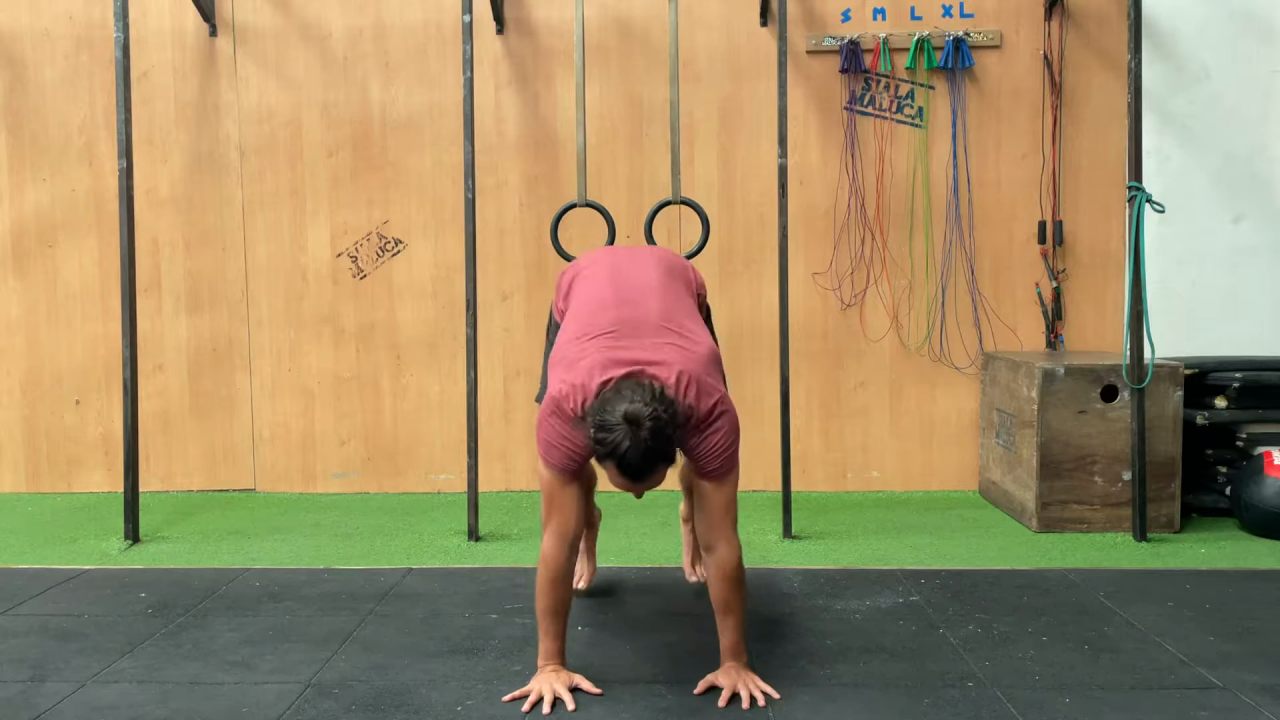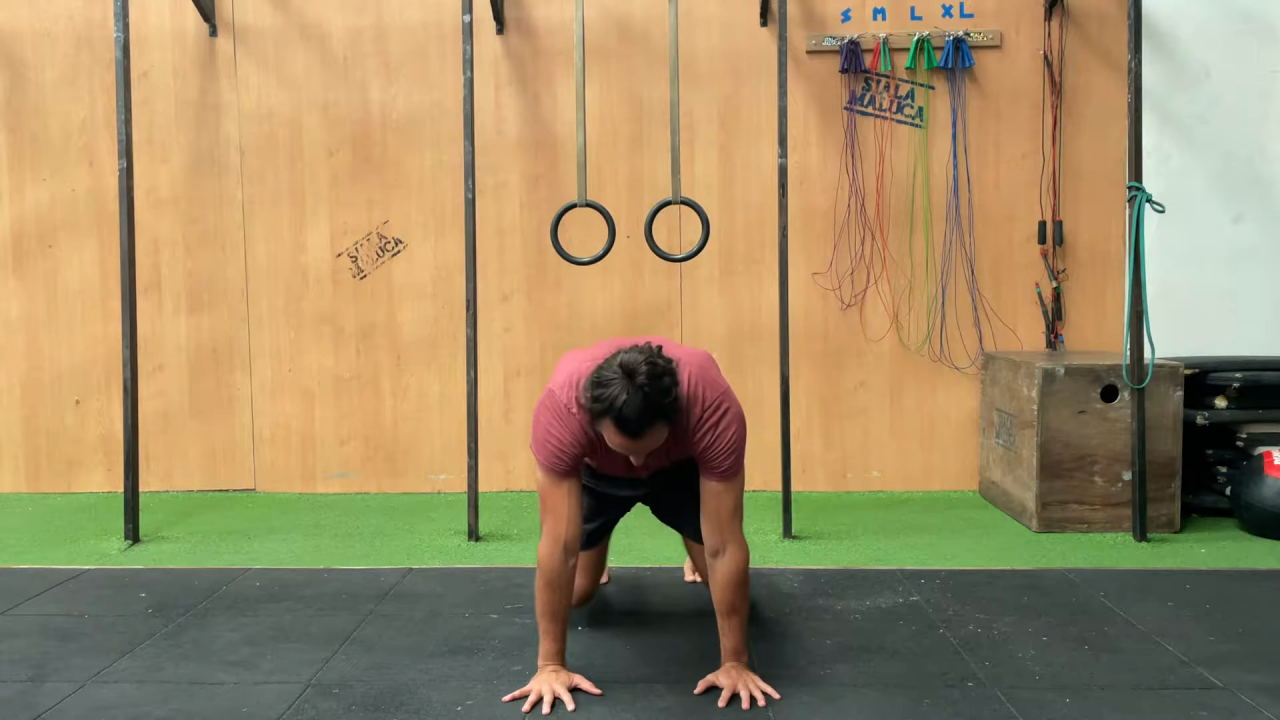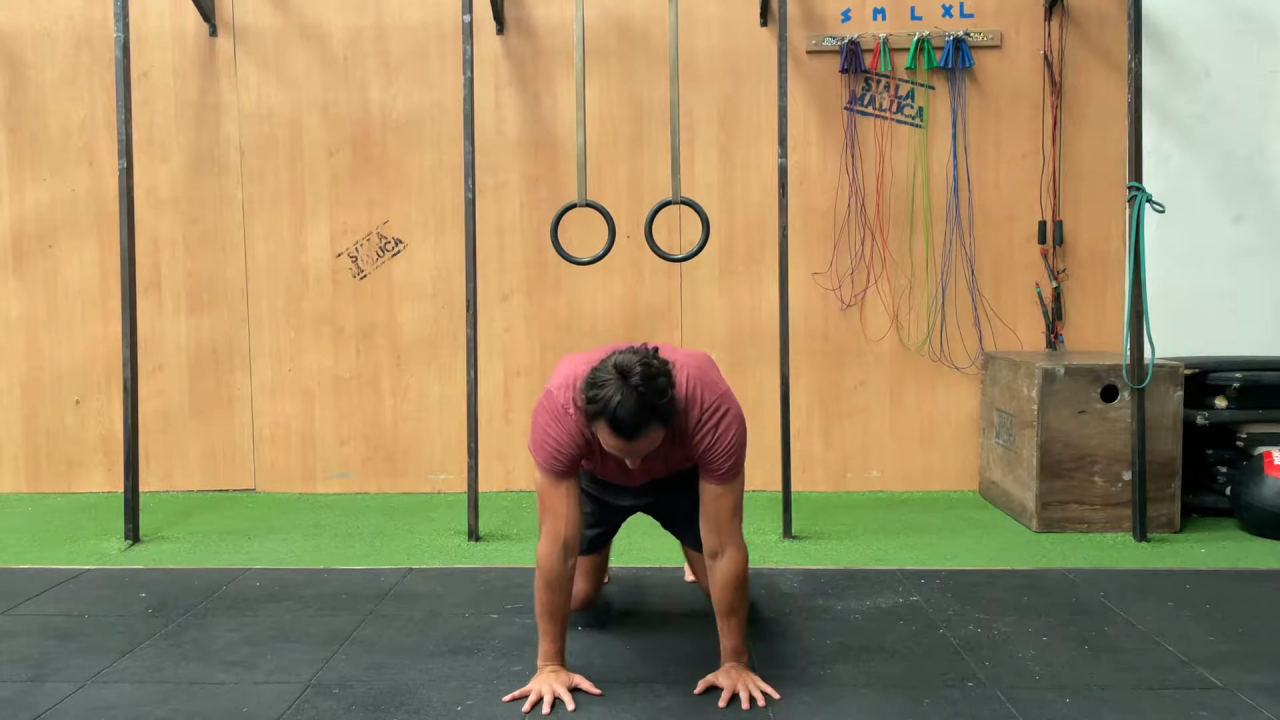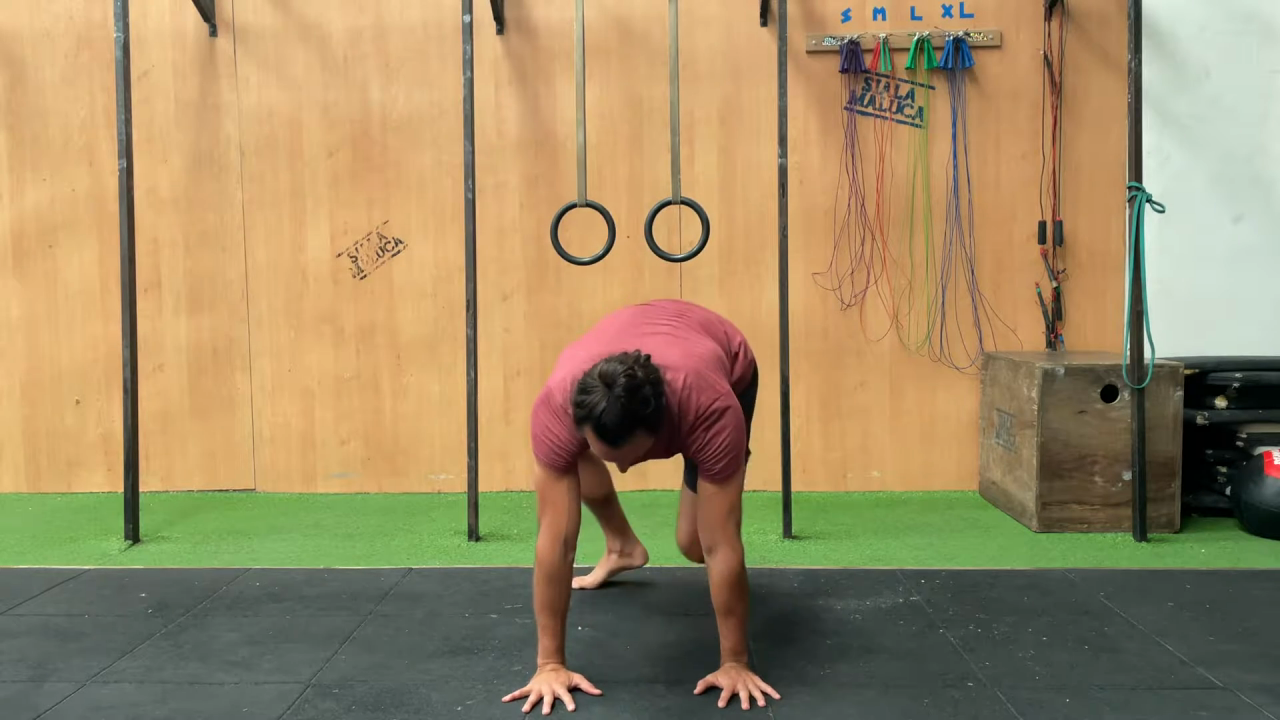
dt=0.4s
person 1, frame 1
left shoulder: (708, 407)
right shoulder: (566, 405)
left elbow: (721, 543)
right elbow: (556, 540)
left wrist: (734, 662)
right wrist: (549, 664)
left knee: (708, 467)
left ankle: (690, 514)
right ankle: (590, 534)
person 1, frame 2
left shoulder: (713, 405)
right shoulder: (562, 404)
left elbow: (726, 547)
right elbow: (558, 546)
left wrist: (734, 663)
right wrist: (550, 665)
right knee: (577, 590)
left ankle: (697, 553)
right ankle: (595, 560)
person 1, frame 3
left shoulder: (713, 409)
right shoulder: (560, 406)
left elbow: (725, 548)
right elbow: (556, 545)
left wrist: (734, 663)
right wrist: (550, 666)
left knee: (719, 583)
right knee: (575, 596)
left ankle: (695, 548)
right ankle: (597, 553)
person 1, frame 4
left shoulder: (710, 407)
right shoulder: (559, 403)
left elbow: (720, 548)
right elbow: (556, 539)
left wrist: (735, 663)
right wrist: (549, 662)
left hip: (729, 368)
left knee: (696, 544)
right ankle: (622, 546)
